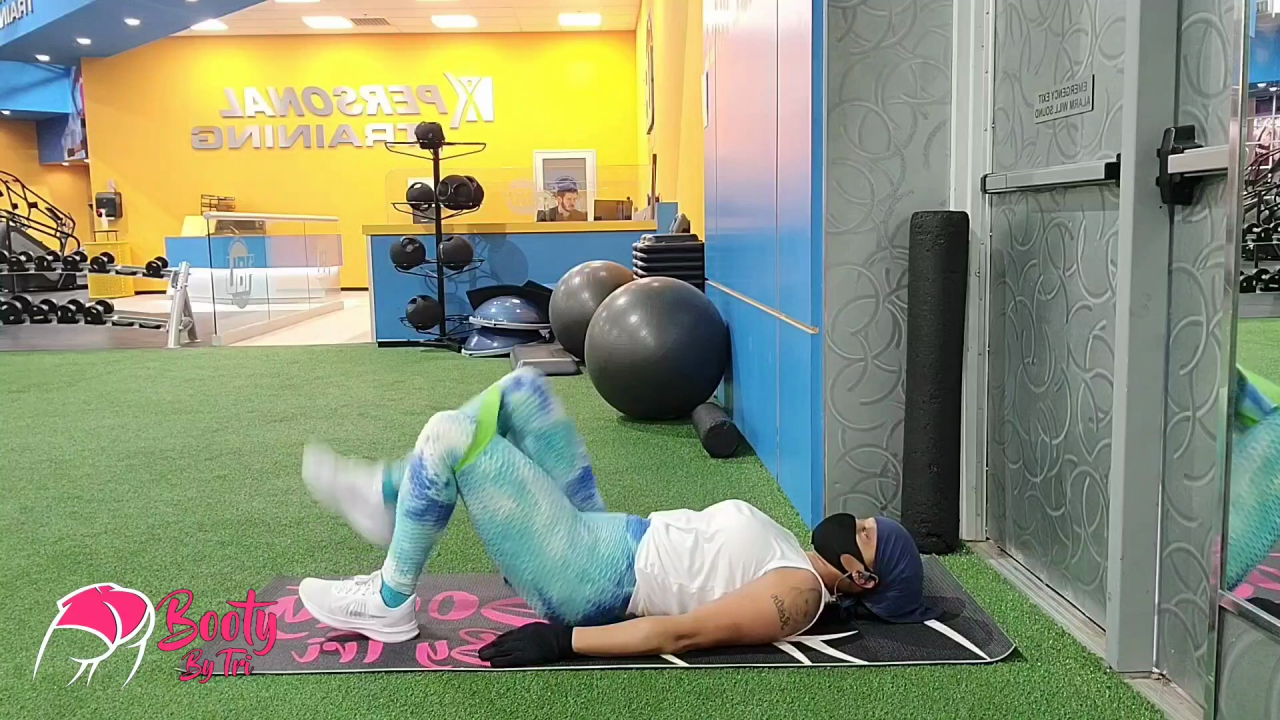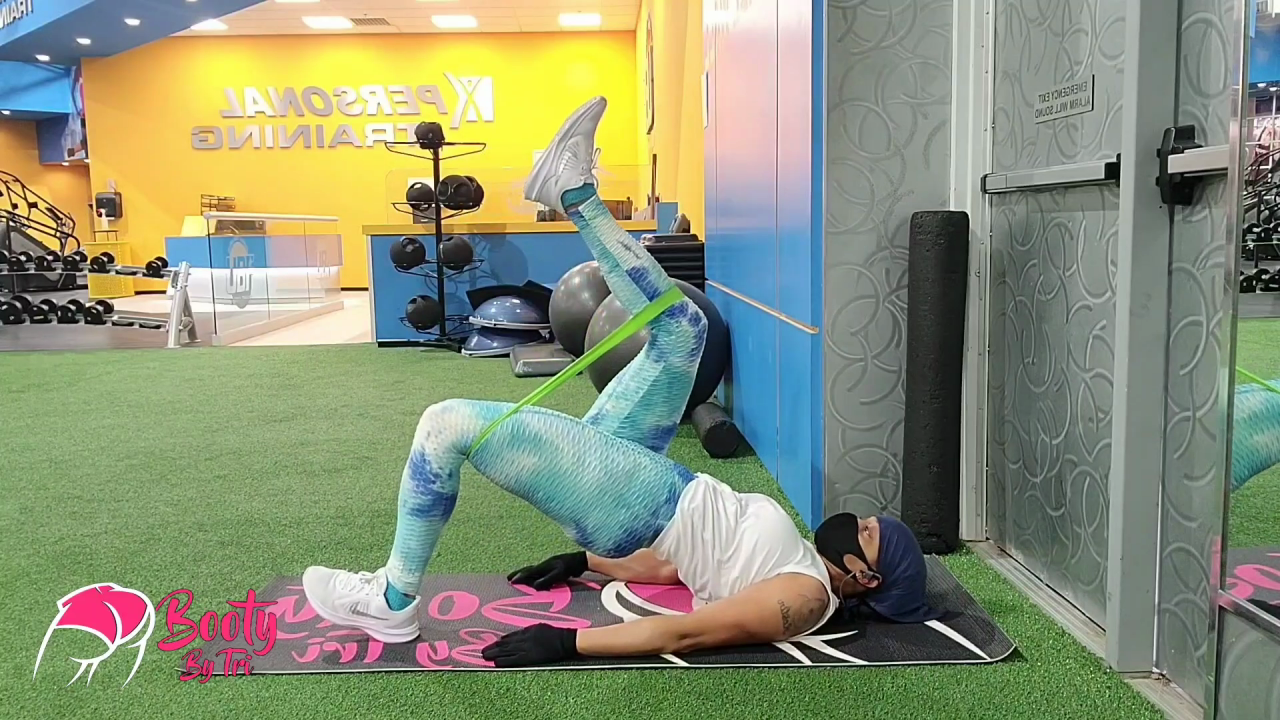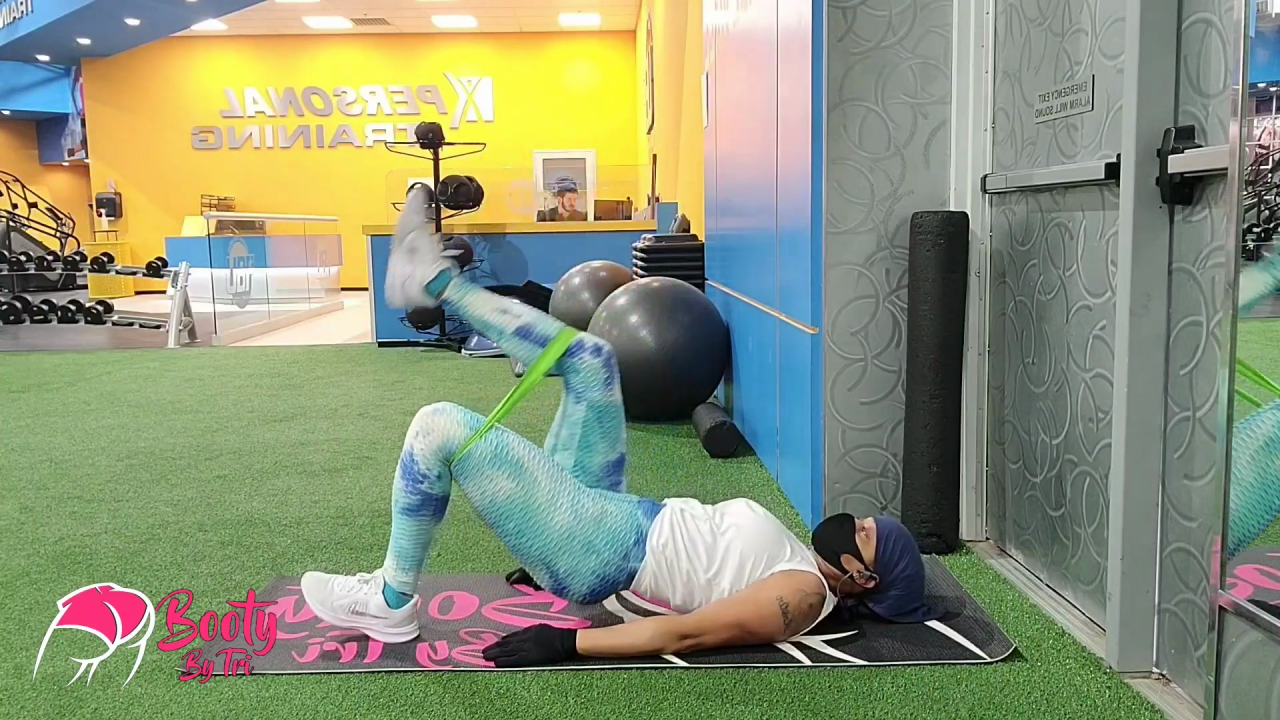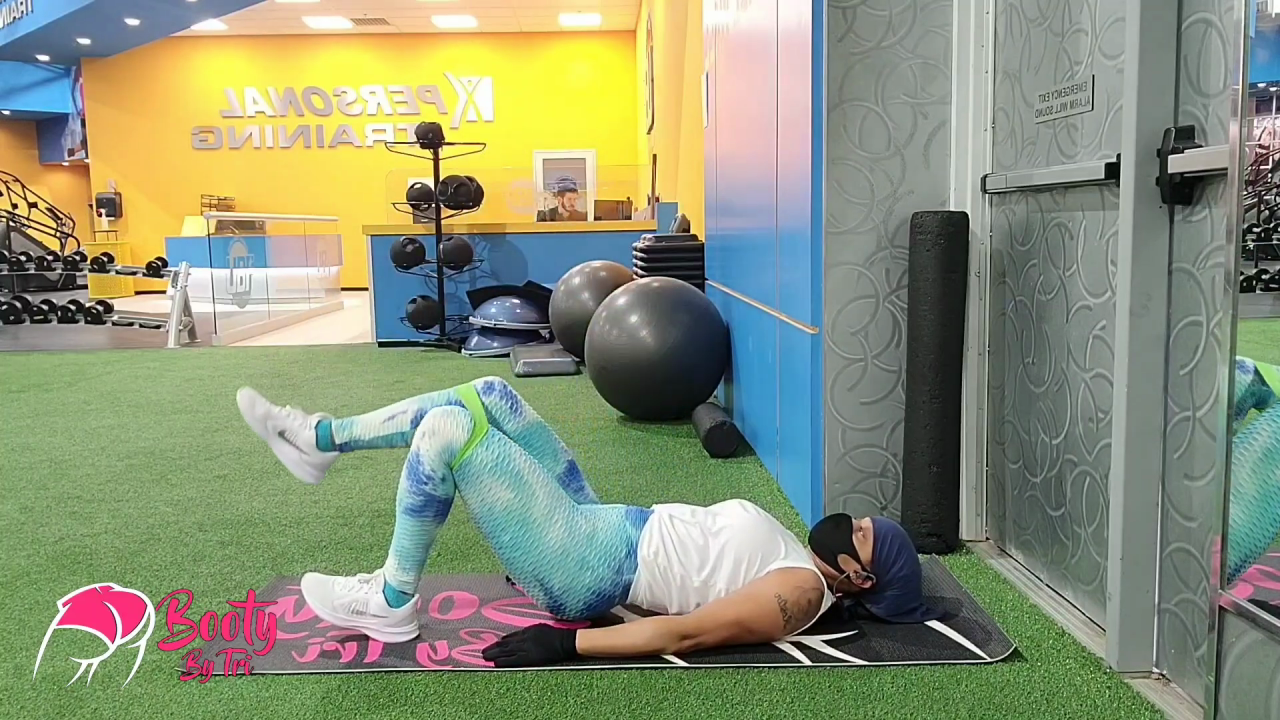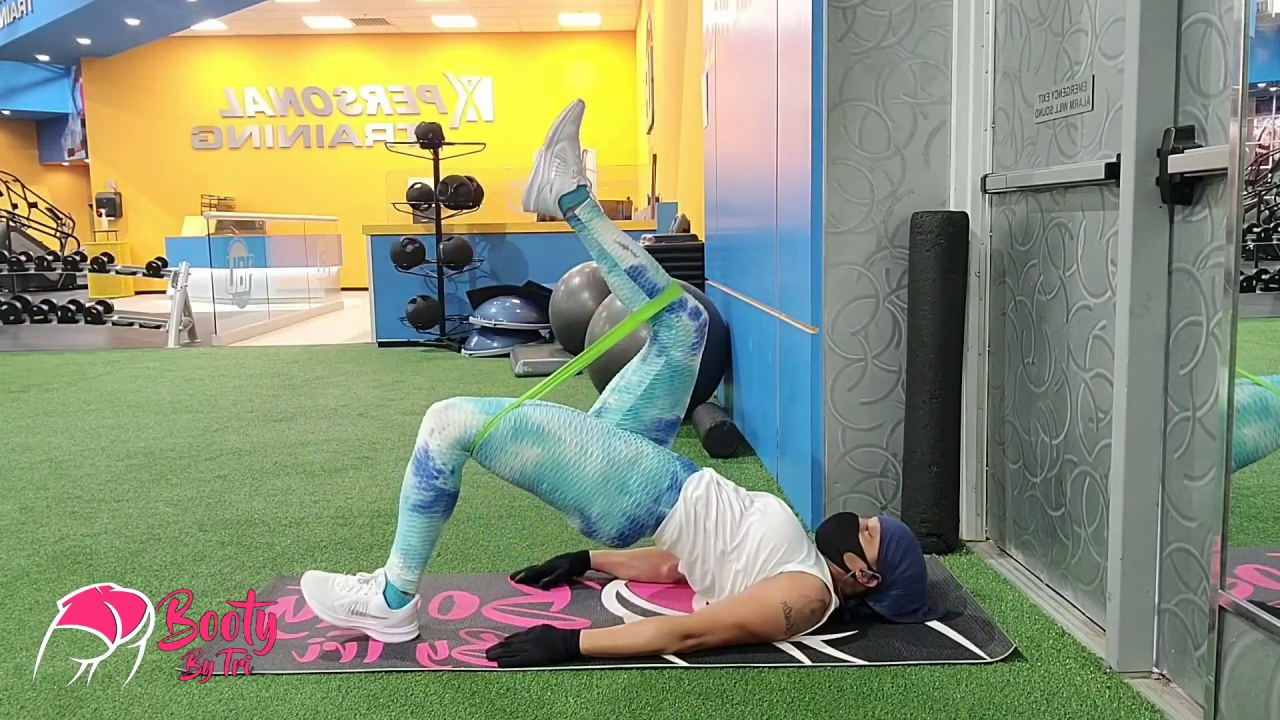
dt=1s
person 1, frame 1
left shoulder: (796, 596)
right shoulder: (787, 556)
left elbow: (680, 631)
left wrist: (562, 641)
left hip: (584, 575)
right hip: (605, 535)
left knee: (449, 434)
right knee: (520, 389)
left ankle: (388, 603)
right ankle: (386, 499)
person 1, frame 2
left shoulder: (805, 598)
right shoulder: (796, 559)
left elbow: (680, 633)
left wrist: (566, 641)
right wrist: (583, 561)
left hip: (631, 501)
right hip: (633, 474)
left knee: (447, 425)
right knee: (681, 326)
left ankle: (392, 604)
right ankle: (574, 193)
person 1, frame 3
left shoulder: (801, 598)
right shoulder: (795, 561)
left elbow: (684, 633)
left wrist: (567, 643)
left hip: (593, 549)
right hip: (609, 516)
left knee: (439, 427)
right knee: (590, 357)
left ankle: (390, 607)
right ankle: (432, 280)
person 1, frame 4
left shoulder: (798, 595)
right shoulder: (787, 553)
left elbow: (683, 633)
left wrist: (566, 642)
left hip: (581, 565)
right hip: (596, 525)
left knee: (446, 428)
right knee: (488, 396)
left ankle: (390, 604)
right ankle: (320, 438)
person 1, frame 5
left shoulder: (806, 597)
right shoulder: (803, 557)
left elbow: (685, 634)
left wrist: (570, 644)
right wrist: (587, 562)
left hip: (631, 491)
right hip: (643, 469)
left knee: (450, 423)
right knee: (684, 320)
left ankle: (391, 604)
right ankle: (567, 194)
